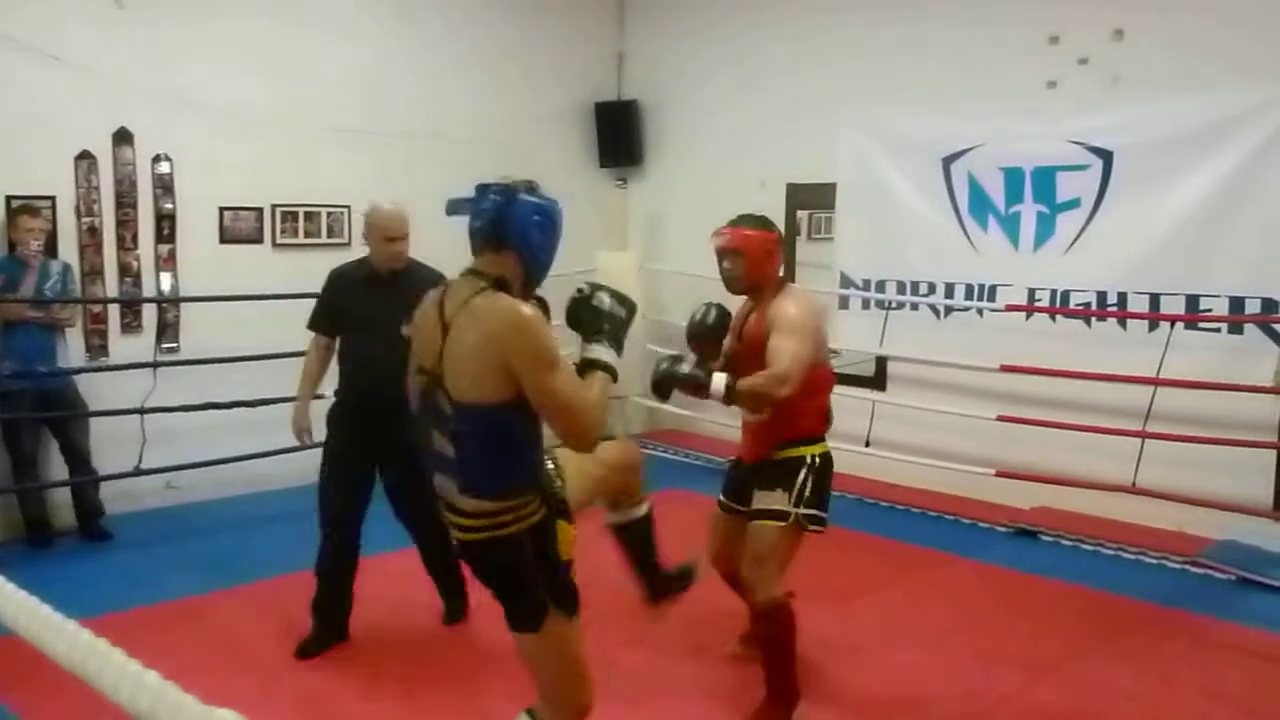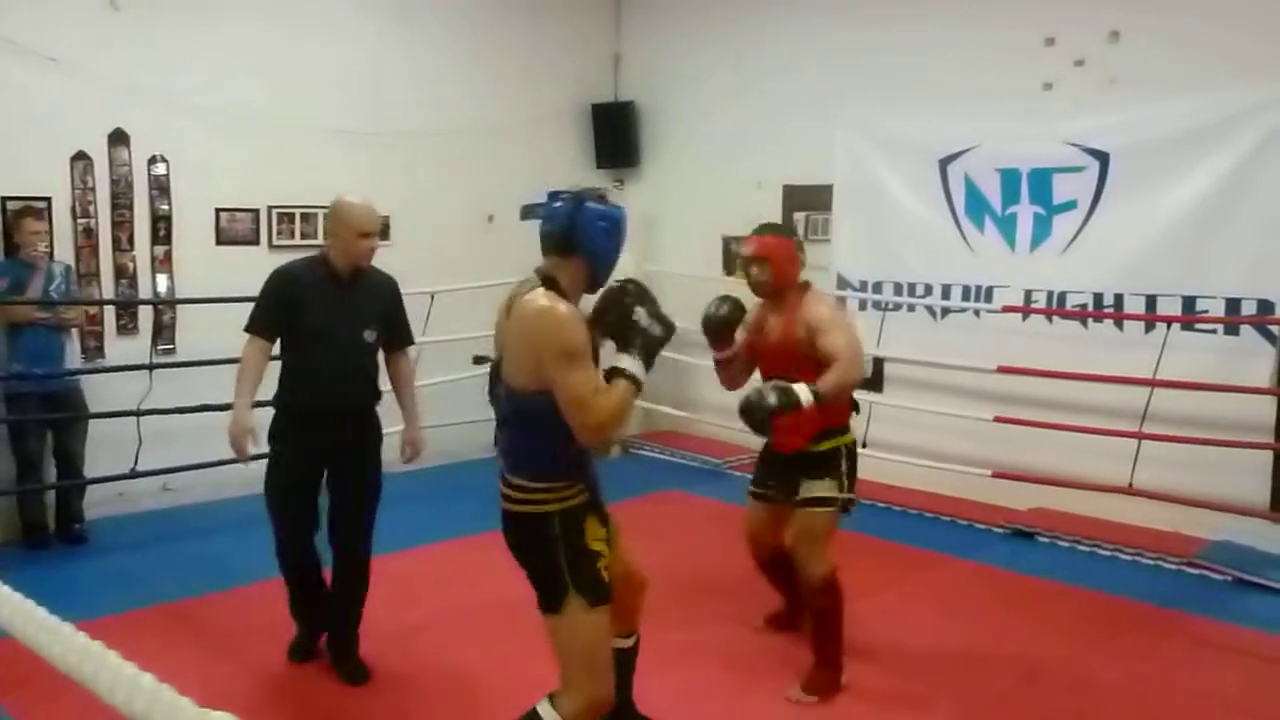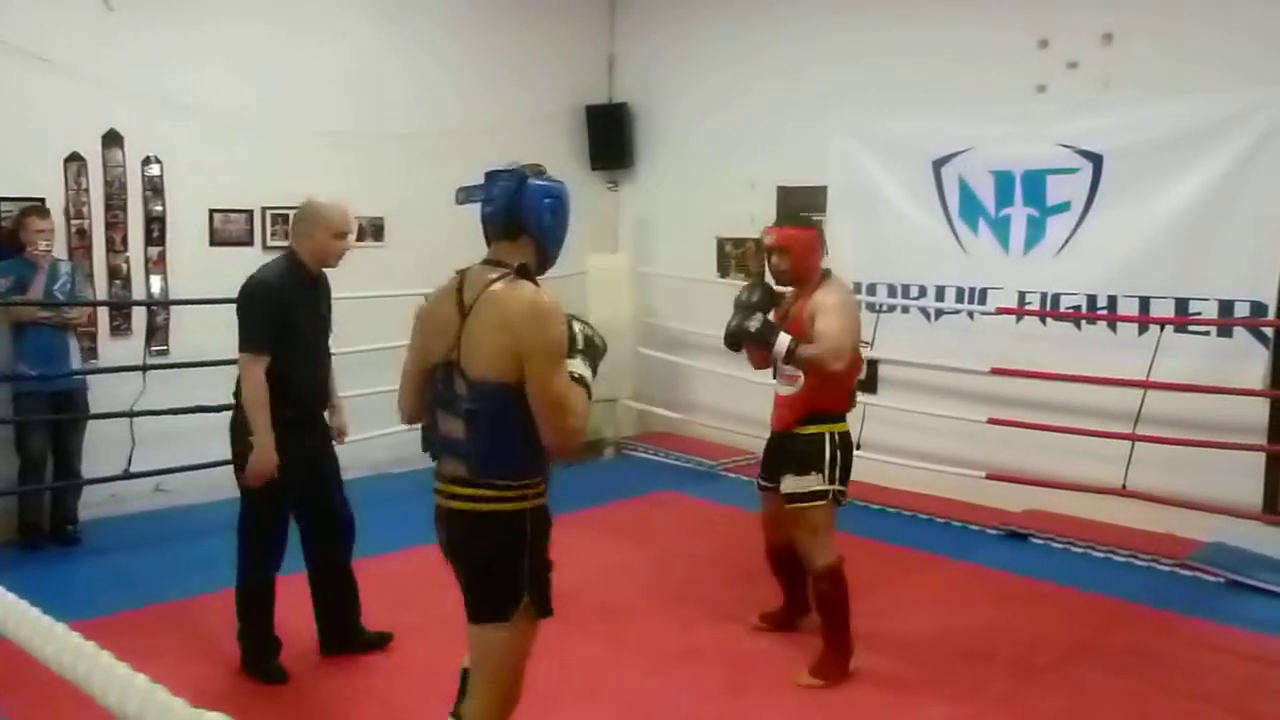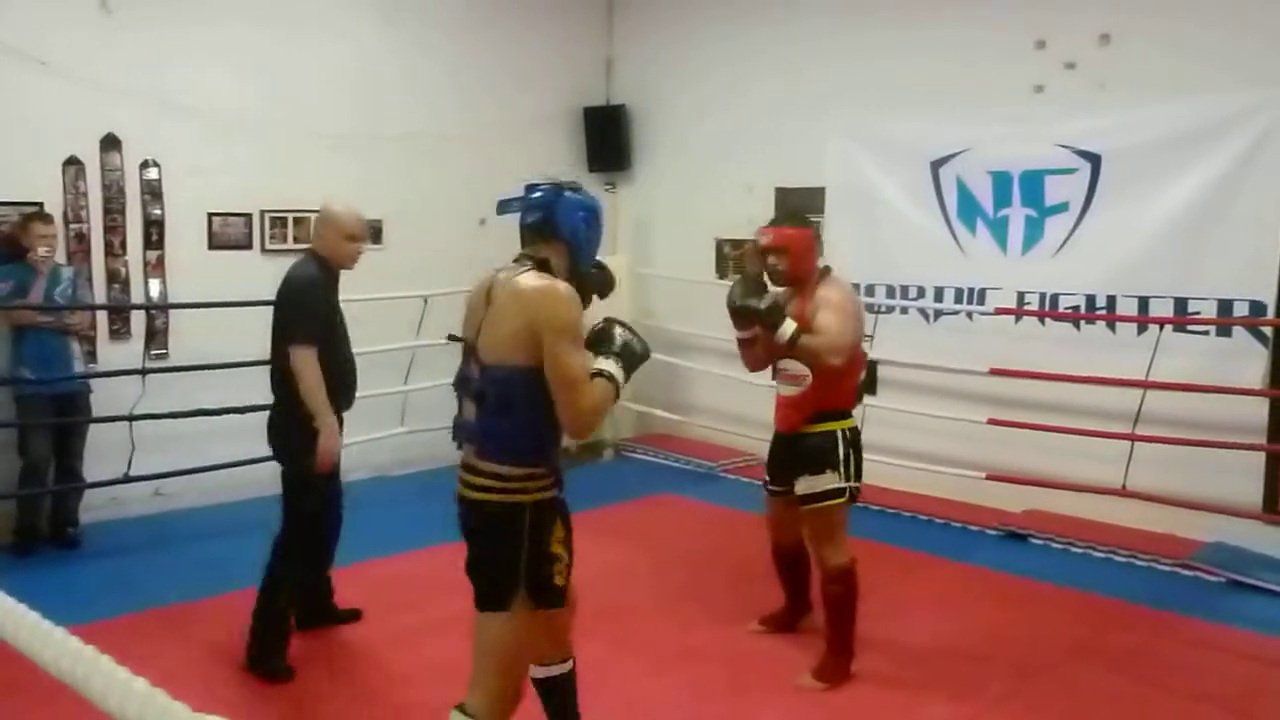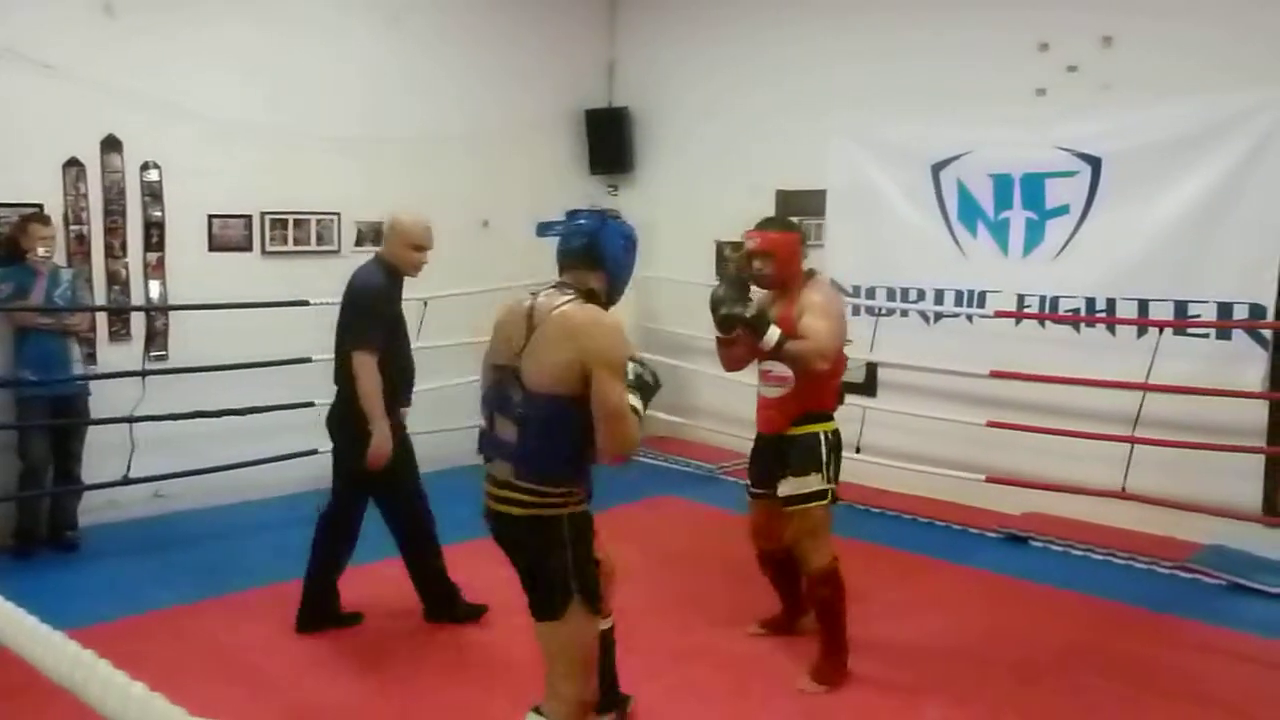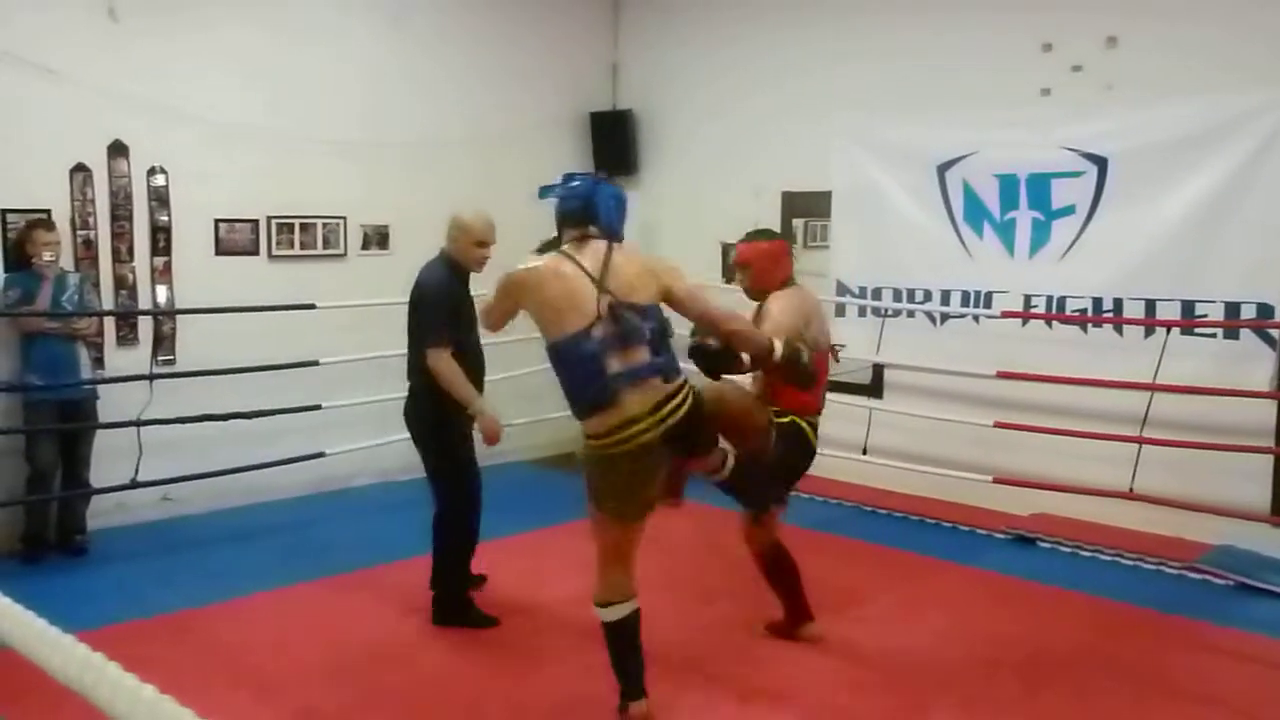
dt=0.5s
person 1, frame 1
left shoulder: (432, 307)
right shoulder: (513, 320)
right elbow: (583, 433)
right wrist: (603, 343)
left hip: (470, 508)
right hip: (509, 527)
person 1, frame 2
left shoulder: (523, 302)
right shoulder: (552, 316)
right elbow: (594, 428)
left wrist: (600, 322)
right wrist: (634, 354)
left hip: (531, 494)
right hip: (552, 511)
left knee: (627, 586)
person 1, frame 3
left shoulder: (439, 302)
right shoulder: (534, 309)
left elbow: (411, 408)
right elbow: (563, 438)
right wrist: (581, 362)
left hip: (452, 504)
right hip: (507, 513)
left knee: (496, 651)
person 1, frame 4
left shoulder: (489, 289)
right shoulder: (551, 296)
right elbow: (578, 420)
right wrist: (616, 357)
left hip: (484, 487)
right hip: (517, 500)
left knee: (554, 620)
person 1, frame 5
left shoulder: (511, 316)
right shoulder: (598, 329)
right elbow: (616, 447)
right wrist: (634, 391)
left hip: (504, 500)
right hip: (549, 513)
left knee: (597, 579)
person 1, frame 6
left shoulder: (529, 277)
right shoulder: (642, 263)
left elbow: (490, 319)
right elbow: (721, 321)
right wrist: (780, 351)
left hip: (615, 440)
right hip: (676, 411)
left knee: (613, 568)
right knee: (713, 459)
person 2, frame 1
left shoulder: (792, 311)
right shoulder: (747, 311)
left elbow: (781, 384)
right elbow: (728, 377)
left wrist: (705, 382)
right wrist: (704, 350)
left hip: (796, 459)
right hip: (755, 455)
left knee: (760, 576)
right knee: (724, 555)
right ankle: (768, 622)
person 2, frame 2
left shoulder: (819, 310)
right shoulder: (756, 314)
left elbow: (851, 367)
right elbow: (732, 380)
left wrist: (798, 397)
right wrist: (720, 345)
left hip: (824, 450)
right hip: (780, 447)
left knee: (808, 555)
right knee: (761, 538)
left ankle: (827, 668)
right ankle: (796, 606)
person 2, frame 3
left shoulder: (833, 298)
right shoulder: (790, 299)
left elbow: (835, 359)
right elbow: (761, 362)
left wrist: (774, 337)
right wrist: (750, 325)
left hip: (820, 437)
right hip: (785, 432)
left knee: (814, 543)
right knee: (774, 528)
left ankle: (837, 652)
right ankle: (794, 607)
person 2, frame 4
left shoulder: (835, 296)
right shoulder: (783, 298)
left elbow: (833, 355)
right elbow: (756, 362)
left wrist: (779, 324)
right wrist: (746, 322)
left hip: (828, 436)
right hip: (790, 433)
left knee: (829, 545)
right knee: (781, 529)
left ankle: (839, 655)
right ankle: (795, 608)
person 2, frame 5
left shoulder: (818, 298)
right shoulder: (766, 301)
left elbow: (820, 359)
right elbow: (733, 362)
left wrist: (765, 331)
right wrist: (727, 322)
left hip: (810, 437)
right hip: (771, 435)
left knee: (812, 548)
right knee: (765, 533)
left ankle: (834, 656)
right ankle: (794, 611)
person 2, frame 6
left shoulder: (787, 304)
right shoulder: (788, 303)
right elbow: (743, 355)
left wrist: (717, 350)
right wrist: (718, 346)
left hip: (781, 430)
right hip: (791, 438)
right knee: (761, 534)
right ankle: (797, 617)
person 3, frame 1
left shoulder: (431, 285)
right shoulder: (342, 281)
right elbow: (322, 343)
right wrist: (302, 402)
left hip: (406, 420)
right hip: (350, 418)
left knee: (421, 513)
right knee: (338, 521)
left ankle: (454, 592)
right ankle: (330, 622)
person 3, frame 2
left shoulder: (382, 288)
right shoulder: (290, 281)
left elbow: (397, 355)
right elbow: (257, 347)
left wrist: (412, 419)
right wrist: (242, 410)
left hip: (358, 429)
right hip: (296, 429)
left knee: (353, 542)
right knee: (292, 534)
left ankle: (344, 645)
right ankle: (310, 624)
person 3, frame 3
left shoulder: (317, 283)
right shoulder: (266, 287)
right elbow: (252, 368)
left wrist: (335, 408)
right wrist: (261, 442)
left hip: (310, 429)
right hip: (270, 435)
left knee: (333, 529)
right knee: (263, 544)
left ankle: (341, 631)
right ankle: (257, 650)
person 3, frame 4
left shoulder: (317, 278)
right shoulder: (307, 282)
right elbow: (302, 359)
right wrist: (327, 426)
left hip: (309, 422)
right hip: (305, 425)
left knee: (317, 521)
right knee: (304, 528)
left ankle: (315, 606)
right ankle: (266, 643)
person 3, frame 5
left shoulder: (375, 280)
right shoulder: (374, 288)
right elbow: (363, 363)
left wrist: (391, 410)
right wrist: (381, 428)
left hip: (352, 417)
right hip: (366, 422)
left knee: (344, 511)
right knee: (410, 512)
left ankle: (316, 607)
right ankle: (441, 601)
person 3, frame 6
left shoulder: (453, 276)
right shoulder: (436, 285)
right elbow: (438, 359)
left wrist: (475, 403)
right wrist: (481, 410)
left hip: (448, 408)
right hip: (436, 411)
left knee: (464, 493)
right knee: (457, 500)
left ankle: (452, 573)
right ankle: (451, 603)
person 4, frame 1
left shoulder: (60, 269)
left elbow: (71, 317)
left wrist: (28, 313)
right wrist: (31, 270)
left hip: (55, 374)
left knee: (79, 449)
left ankle: (90, 518)
right ankle: (37, 526)
person 4, frame 2
left shoulder: (63, 271)
left elbow: (76, 317)
left wrist: (35, 315)
right wrist: (38, 271)
left hip: (64, 379)
left knee: (72, 456)
right knee: (29, 459)
left ankle: (71, 522)
right ankle: (35, 528)
person 4, frame 3
left shoulder: (69, 270)
left elbow: (82, 316)
left wrist: (40, 314)
right wrist: (39, 270)
left hip: (69, 377)
right hip: (30, 379)
left knee: (69, 456)
right knee: (33, 457)
left ankle: (65, 523)
right ankle: (30, 528)
person 4, frame 4
left shoulder: (71, 275)
left elbow: (83, 321)
left wrist: (42, 318)
right wrist: (47, 289)
left hip: (71, 380)
right hip: (32, 383)
left knee: (71, 459)
right knee: (36, 460)
left ankle: (64, 525)
person 4, frame 5
left shoulder: (71, 277)
left elbow: (84, 323)
left wrist: (41, 320)
right wrist: (40, 276)
left hip: (71, 382)
right hip: (32, 385)
left knee: (69, 461)
right knee: (35, 462)
left ankle: (63, 527)
person 4, frame 6
left shoulder: (78, 281)
left elbow: (92, 326)
left wrist: (48, 324)
right wrist: (47, 280)
left hip: (79, 386)
right hip: (39, 390)
left knee: (78, 465)
right knee: (43, 466)
left ankle: (72, 531)
right ankle: (35, 538)
